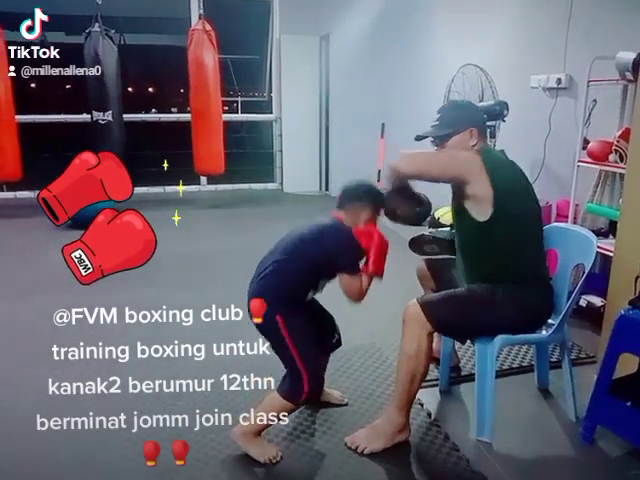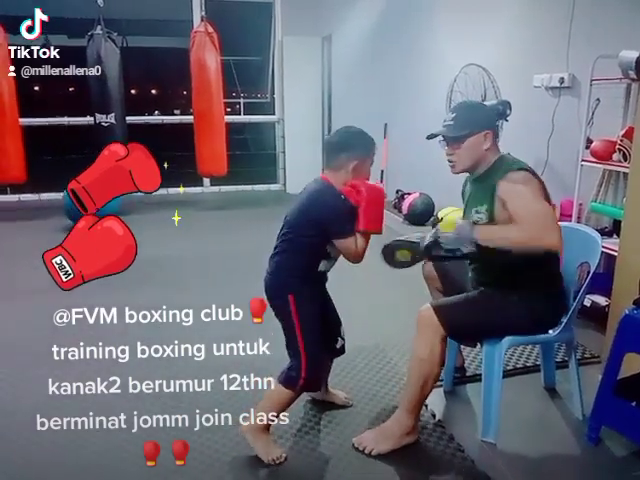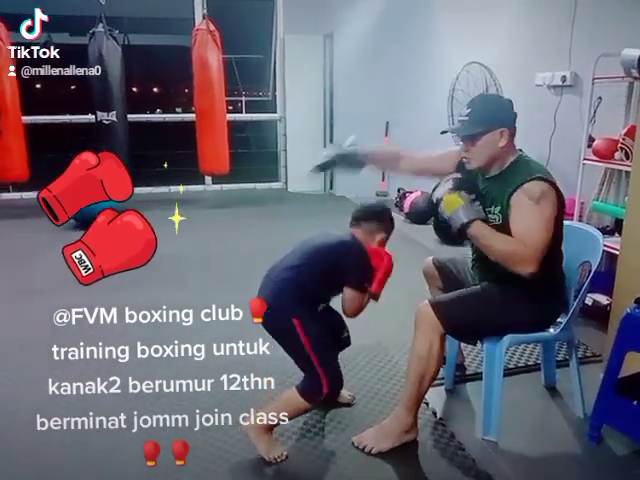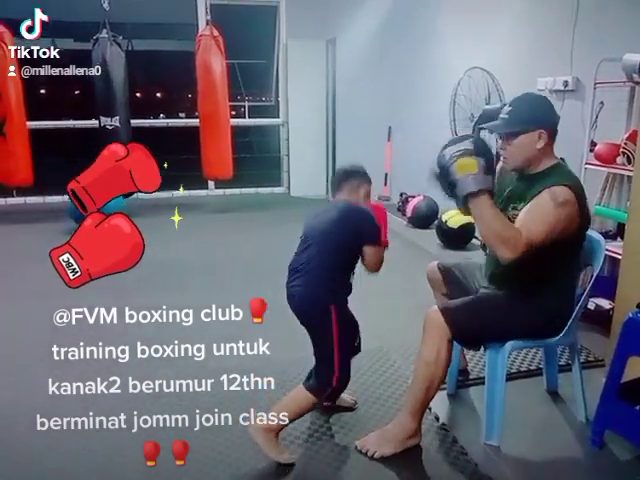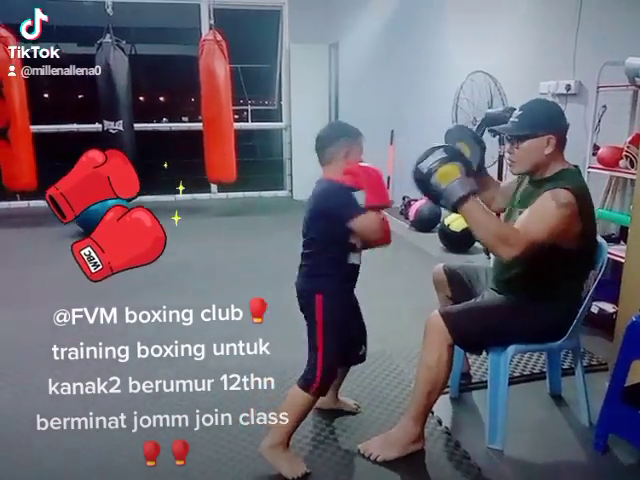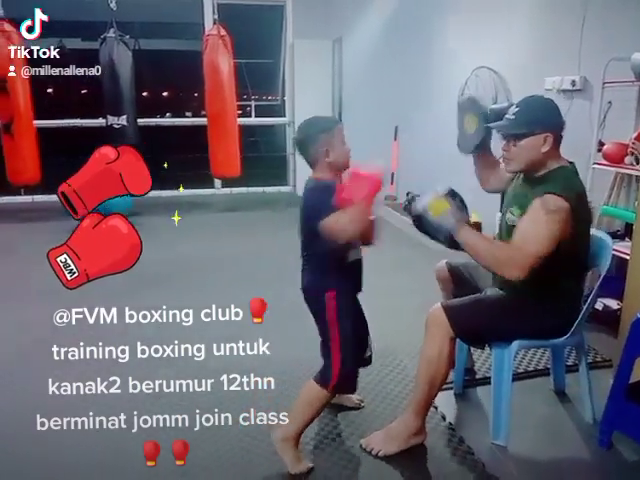
dt=0.3s
person 1, frame 1
left shoulder: (475, 164)
right shoulder: (498, 166)
left elbow: (407, 164)
left wrist: (397, 187)
right wrist: (451, 238)
left hip: (519, 300)
right hip: (513, 284)
left knee: (417, 313)
left ankle: (395, 423)
person 1, frame 2
left shoulder: (513, 180)
right shoulder: (475, 177)
left elbow: (550, 238)
right elbow: (460, 227)
left wrist: (474, 233)
left hip: (532, 301)
right hip: (492, 280)
left knee: (430, 318)
right knee: (435, 269)
left ankle: (404, 425)
right ankle: (450, 353)
person 1, frame 3
left shoulder: (533, 187)
right shoulder: (471, 163)
left elbow: (526, 262)
right elbow: (412, 161)
left wrist: (468, 222)
right wrist: (362, 156)
left hip: (530, 298)
right hip: (489, 276)
left knee: (428, 315)
right knee: (433, 268)
left ankle: (403, 423)
right ankle: (445, 352)
person 1, frame 4
left shoulder: (560, 193)
right shoulder: (516, 170)
left elbow: (510, 247)
right elbow: (478, 205)
left wrist: (472, 190)
right wrist: (466, 170)
left hip: (537, 305)
right hip: (503, 281)
left knee: (437, 320)
right knee: (438, 273)
left ankle: (407, 427)
right ankle: (453, 358)
person 1, frame 5
left shoulder: (563, 195)
right shoulder: (533, 176)
left elbow: (511, 245)
right elbow: (497, 200)
left wrist: (462, 196)
left hip: (541, 309)
right hip: (511, 285)
left knee: (438, 325)
right knee: (443, 275)
left ankle: (411, 432)
right ankle: (456, 361)
person 1, frame 6
left shoulder: (556, 197)
right shoulder: (529, 170)
left elbow: (514, 265)
right elbow: (492, 182)
left wrist: (455, 226)
right wrist: (478, 147)
left hip: (543, 306)
right hip: (514, 284)
left knee: (439, 317)
right knee: (446, 272)
left ankle: (411, 425)
right ankle: (460, 357)
person 2, frame 1
left shoulder: (329, 230)
right shoulder: (344, 239)
right elbow: (355, 293)
left wrist: (360, 259)
right wrist: (372, 264)
left hip: (277, 294)
right hip: (272, 304)
left knee: (328, 333)
right knee: (304, 381)
left ankle: (317, 391)
right ankle: (247, 432)
person 2, frame 2
left shoulder: (324, 190)
right shoulder: (331, 202)
left elbow: (337, 241)
right elbow: (355, 254)
left wrist: (362, 207)
right wrist: (368, 214)
left hip: (306, 278)
right hip: (290, 285)
left knee: (332, 338)
right knee: (305, 366)
left ankle: (320, 390)
right ankle: (257, 426)
person 2, frame 3
left shoulder: (337, 240)
right shoulder: (357, 254)
right elbow: (352, 308)
left wrist: (363, 280)
right wrist: (374, 287)
left hip: (276, 297)
right hip: (285, 308)
left knee: (337, 334)
right knee: (324, 382)
left ankle: (325, 394)
right ankle: (260, 426)
person 2, frame 4
left shoulder: (322, 214)
right shoulder: (360, 215)
right elbow: (373, 264)
right wrist: (379, 237)
left hip: (301, 290)
right hip: (321, 296)
left knee: (348, 337)
right knee: (332, 374)
left ankle: (329, 395)
right ankle: (267, 428)
person 2, frame 5
left shoulder: (328, 190)
right shoulder: (335, 194)
left elbow: (358, 237)
right elbow: (375, 231)
left wrist: (369, 228)
left hip: (334, 285)
right hip: (323, 290)
left knee: (353, 342)
right knee: (322, 367)
left ankle: (329, 398)
right ankle: (276, 441)
person 2, frame 6
left shoulder: (331, 189)
right shoulder: (319, 193)
right elbow: (343, 231)
left wrist: (364, 224)
right wrist: (362, 198)
left hip: (341, 284)
right hip: (329, 290)
left knee: (357, 346)
right knee: (338, 367)
left ankle: (337, 393)
right ankle: (287, 435)
